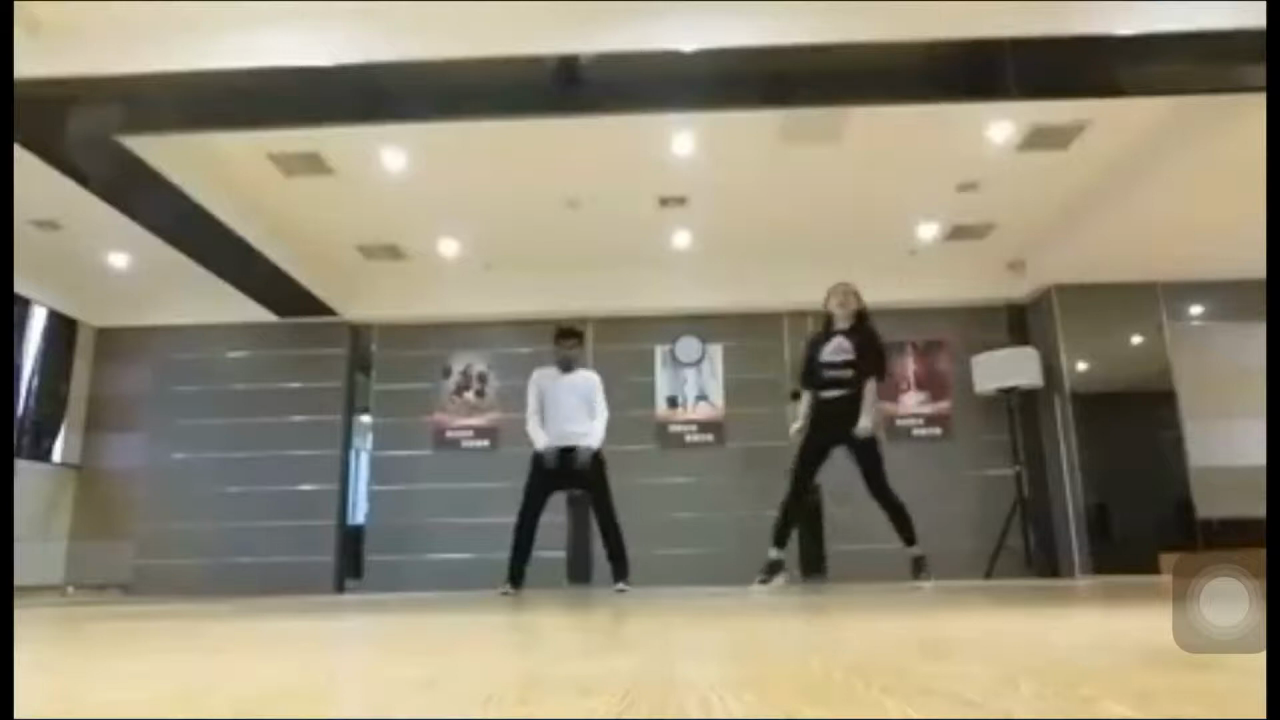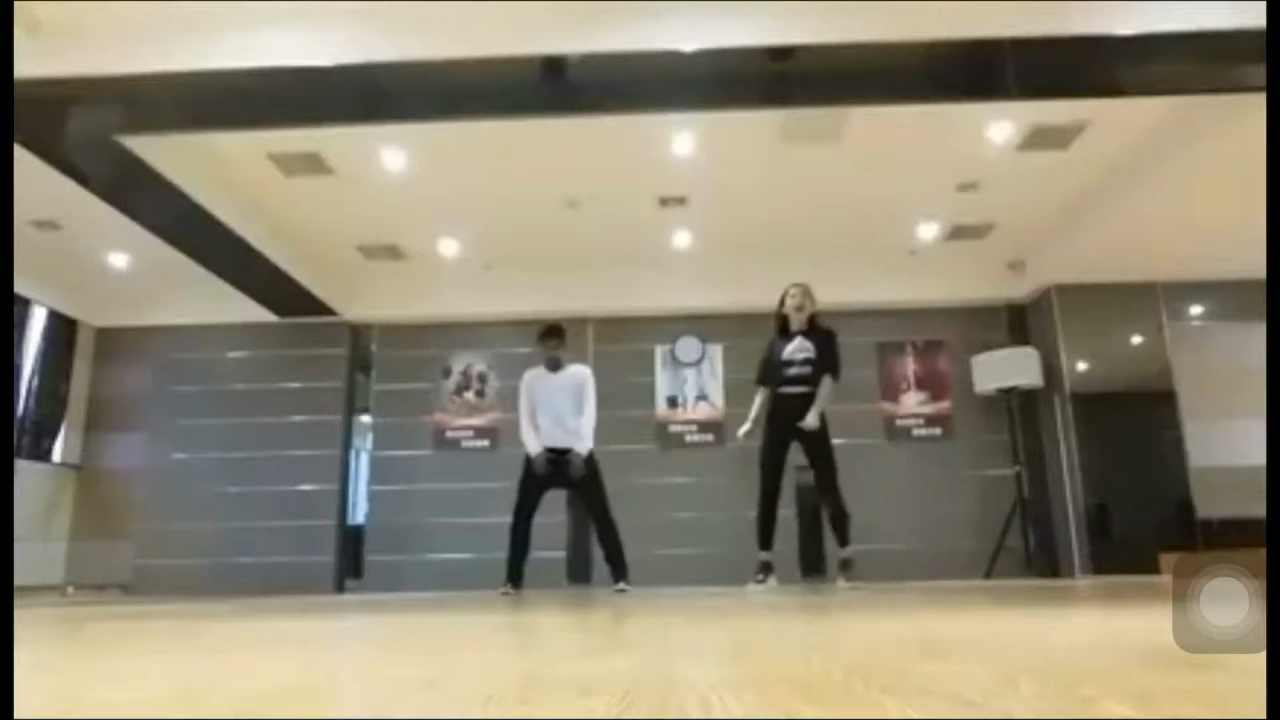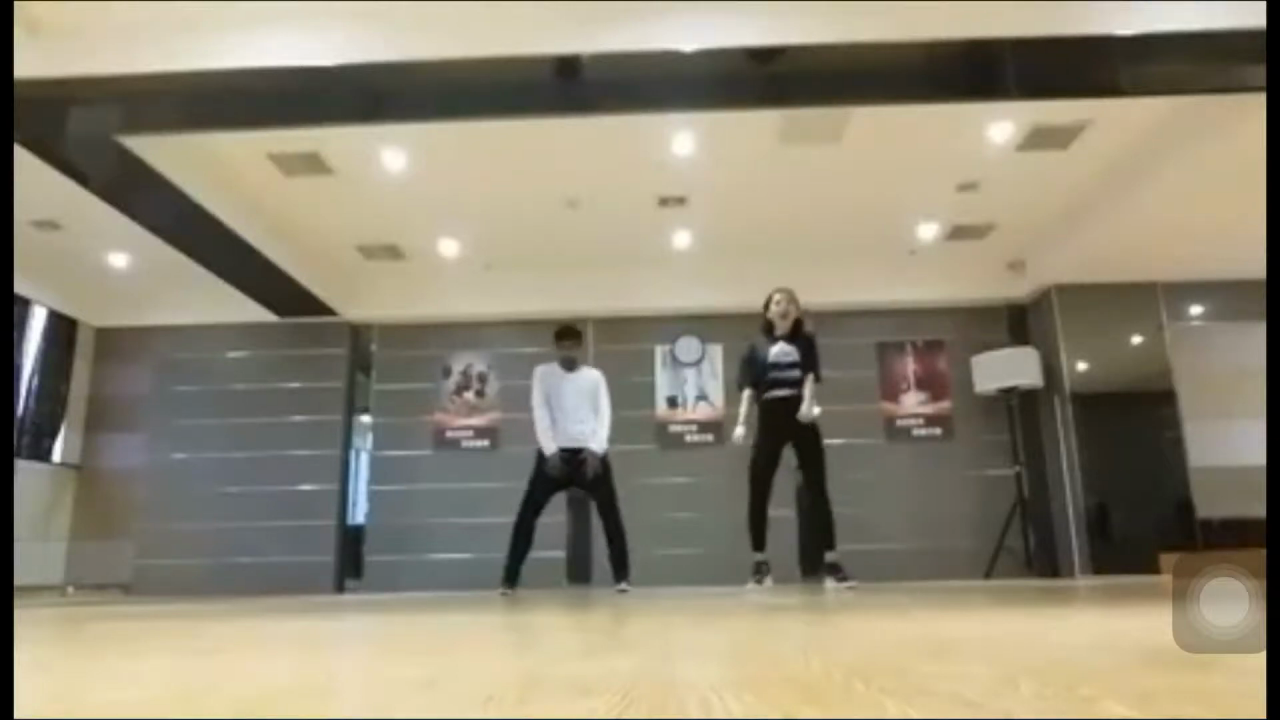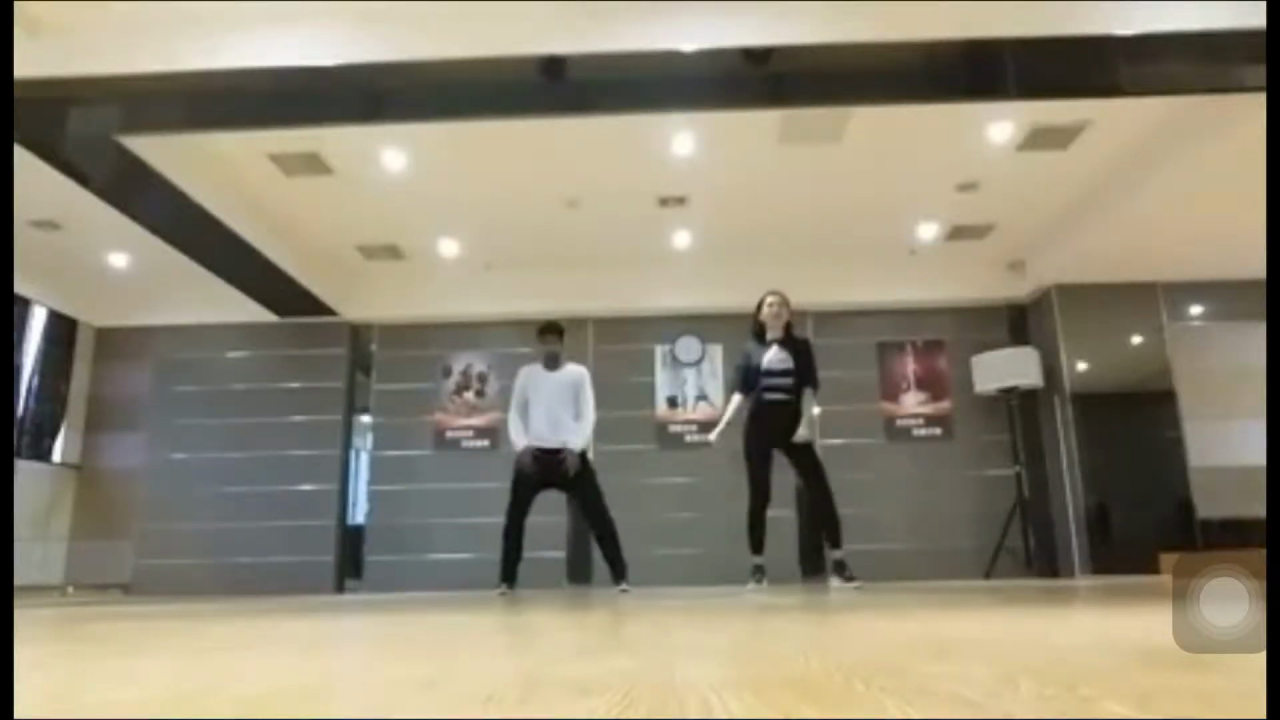
dt=0.3s
person 1, frame 1
left shoulder: (866, 336)
right shoulder: (819, 340)
left elbow: (871, 377)
right elbow: (807, 385)
left wrist: (868, 415)
right wrist: (802, 420)
left hip: (853, 417)
right hip: (822, 419)
left knee: (879, 488)
right knee: (798, 489)
left ankle: (916, 558)
right ankle: (775, 560)
person 1, frame 2
left shoulder: (824, 336)
right shoulder: (776, 343)
left elbow: (829, 377)
right elbow: (764, 384)
left wrist: (816, 411)
right wrist: (750, 420)
left hip: (810, 418)
right hip: (777, 418)
left knee: (828, 486)
right knee: (769, 492)
left ankle: (845, 559)
right ankle: (766, 564)
person 1, frame 3
left shoulder: (805, 341)
right shoulder: (758, 347)
left elbow: (811, 376)
right elbow: (748, 387)
left wrist: (808, 404)
right wrist: (741, 422)
left hip: (801, 421)
right hip: (770, 421)
left knee: (816, 489)
right knee: (758, 492)
left ankle: (830, 563)
right ankle: (760, 565)
person 1, frame 4
left shoulder: (800, 347)
right shoulder: (751, 351)
left elbow: (809, 389)
right elbow: (741, 391)
left wrist: (805, 423)
right wrist: (722, 425)
left hip: (791, 426)
right hip: (760, 425)
left knee: (820, 488)
right knee: (760, 496)
left ankle: (838, 562)
right ankle: (757, 566)
person 2, frame 1
left shoulder: (591, 379)
right shoulder: (540, 377)
left elbow: (600, 415)
right elbow: (532, 417)
left wrist: (589, 445)
right wrist: (543, 445)
left hip: (584, 452)
right hip: (549, 453)
left knee: (605, 512)
right knee: (528, 513)
left ankle: (621, 575)
right ankle: (514, 578)
person 2, frame 2
left shoulder: (582, 374)
right shoulder: (530, 378)
left elbow: (588, 415)
right elbow: (526, 419)
left wrist: (581, 452)
right wrist: (535, 451)
left hip: (576, 453)
right hip: (542, 454)
left knee: (600, 513)
right knee: (522, 514)
left ankle: (620, 575)
right ankle: (513, 579)
person 2, frame 3
left shoulder: (595, 377)
right shoulder: (543, 374)
left elbow: (603, 416)
right elbow: (540, 413)
left wrist: (596, 450)
right wrist: (551, 451)
left hip: (590, 453)
right hip: (554, 453)
left knee: (610, 513)
right knee: (527, 513)
left ankle: (621, 575)
right ankle: (510, 578)
person 2, frame 4
left shoulder: (579, 374)
right shoulder: (526, 374)
left elbow: (587, 415)
right elbow: (515, 414)
left wrist: (575, 448)
right wrist: (521, 447)
left hip: (570, 453)
right hip: (534, 453)
left knee: (598, 513)
right knee: (515, 515)
left ankle: (620, 575)
right ankle: (507, 578)
